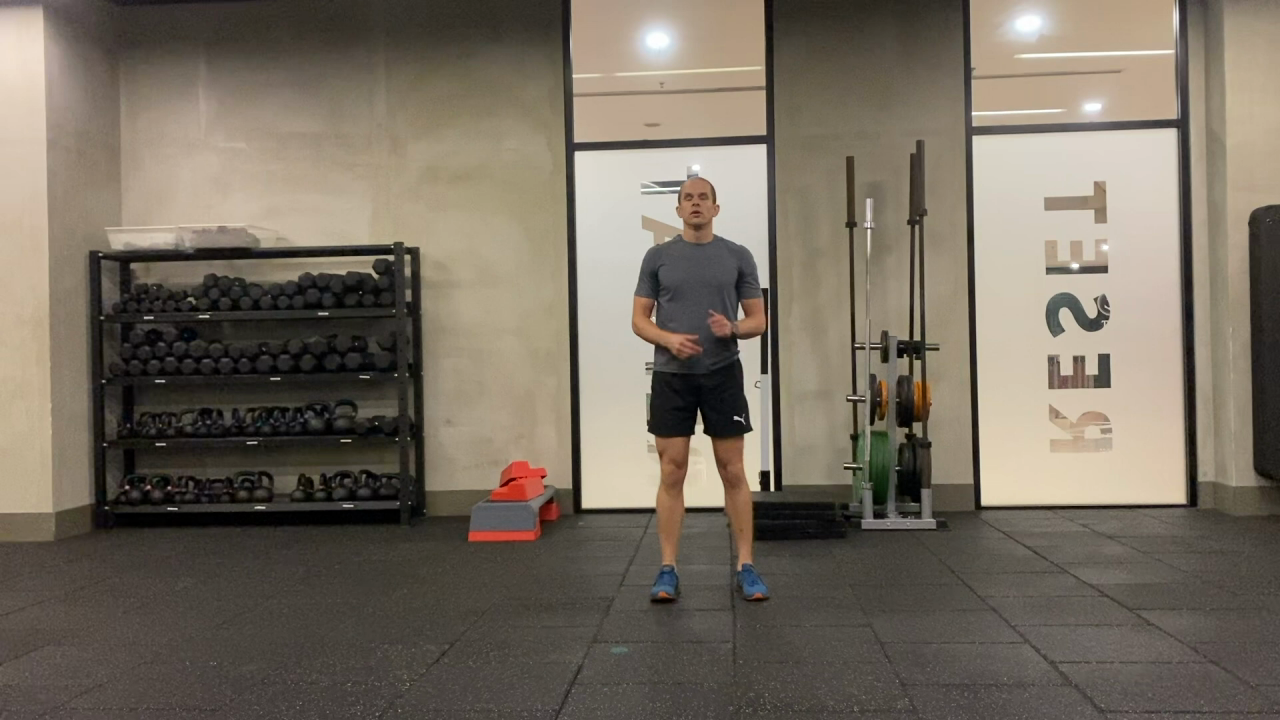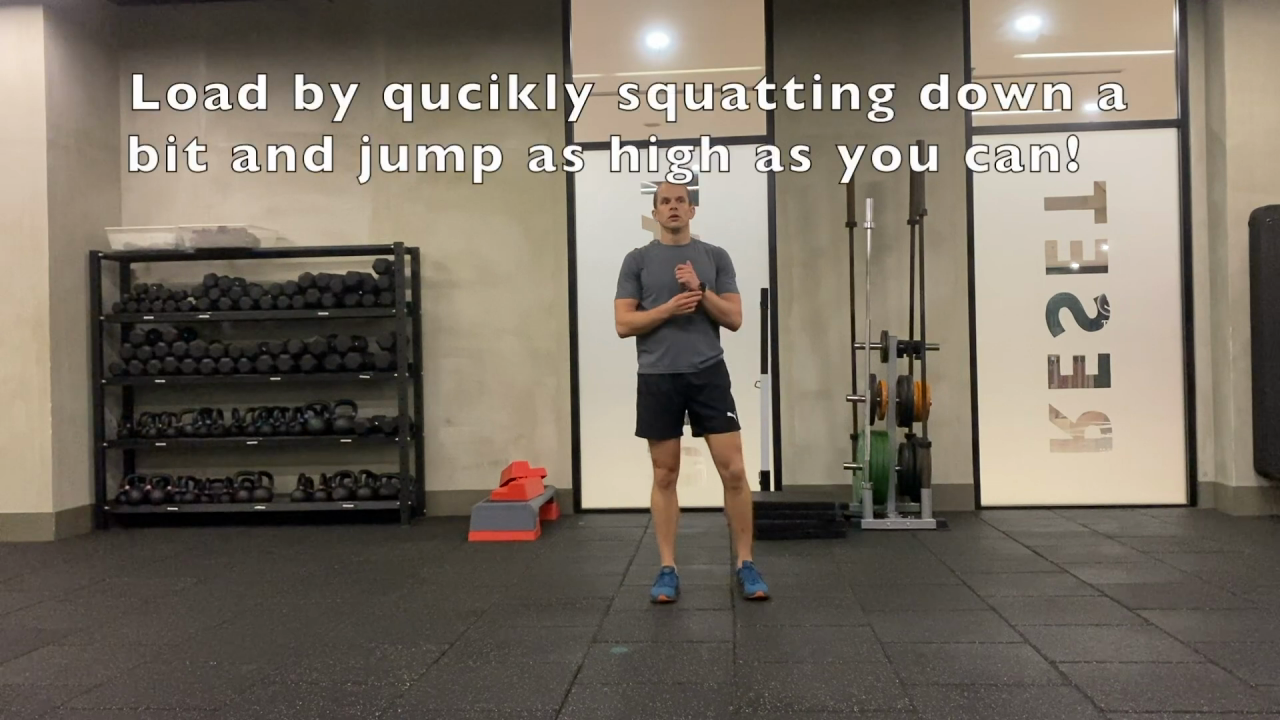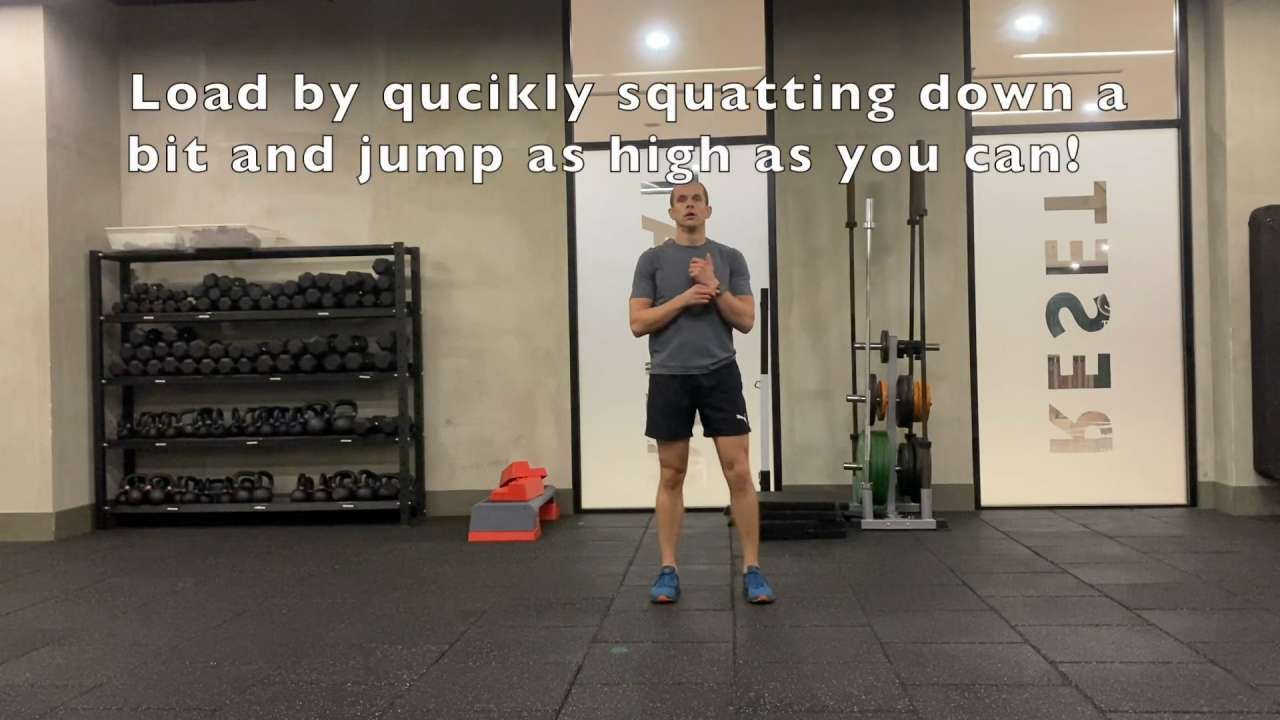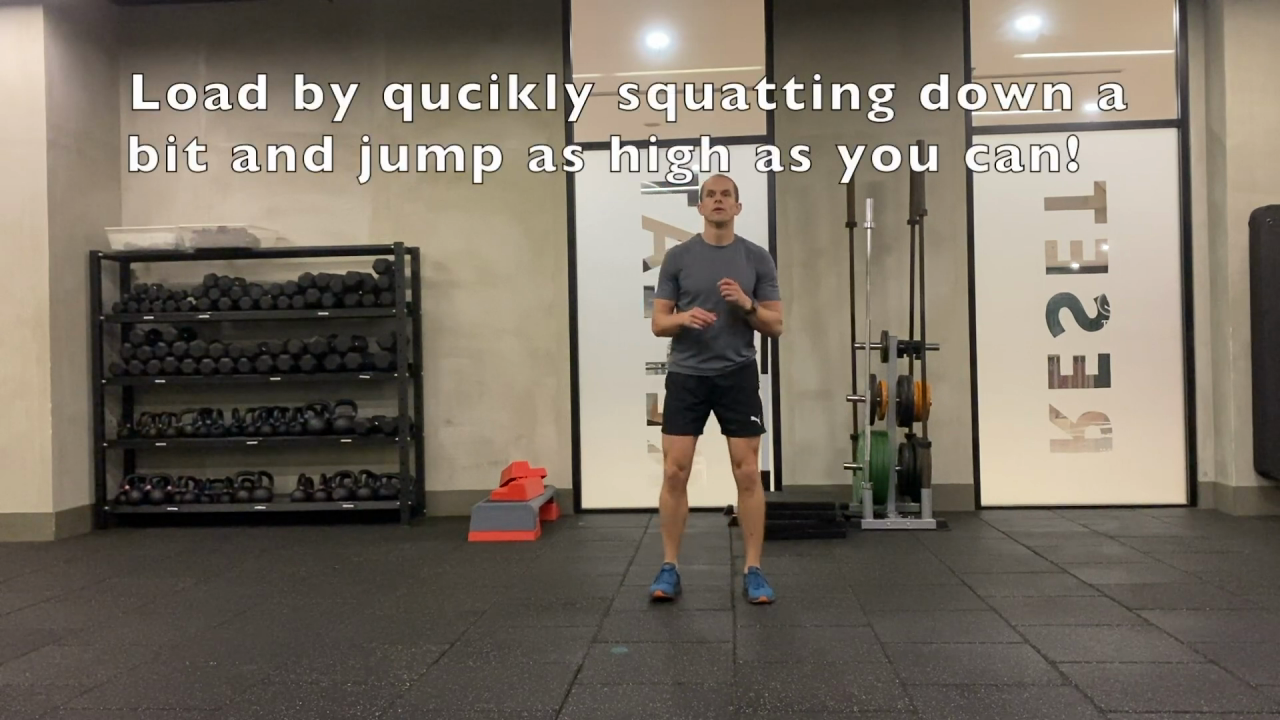
dt=0.4s
person 1, frame 1
left shoulder: (738, 256)
right shoulder: (658, 257)
left elbow: (759, 320)
right elbow: (639, 321)
left wrist: (731, 329)
right wrist: (668, 339)
left hip: (723, 374)
right hip: (672, 376)
left knee: (733, 473)
right knee: (672, 474)
left ankle: (745, 566)
right ankle: (668, 568)
person 1, frame 2
left shoulder: (715, 257)
right shoulder: (637, 260)
left elbow: (734, 318)
right elbow: (624, 324)
left wrist: (698, 289)
right wrist: (669, 306)
left hip: (708, 374)
right hip: (658, 378)
left knee: (733, 471)
right knee: (664, 476)
left ankle: (745, 564)
right ankle: (668, 569)
person 1, frame 3
left shoulder: (730, 259)
right shoulder: (652, 260)
left elbow: (746, 320)
right elbow: (638, 323)
left wrist: (714, 286)
right wrist: (683, 297)
left hip: (720, 375)
right hip: (670, 378)
left knee: (739, 474)
right knee: (671, 477)
left ankle: (751, 569)
right ankle: (668, 569)
person 1, frame 4
left shoulder: (757, 258)
right shoulder: (677, 257)
left elbow: (775, 326)
right elbow: (659, 324)
left wrist: (747, 304)
right wrist: (681, 320)
left hip: (738, 376)
right hip: (686, 376)
left knee: (747, 475)
right knee: (675, 474)
left ankle: (753, 570)
right ankle: (669, 568)
